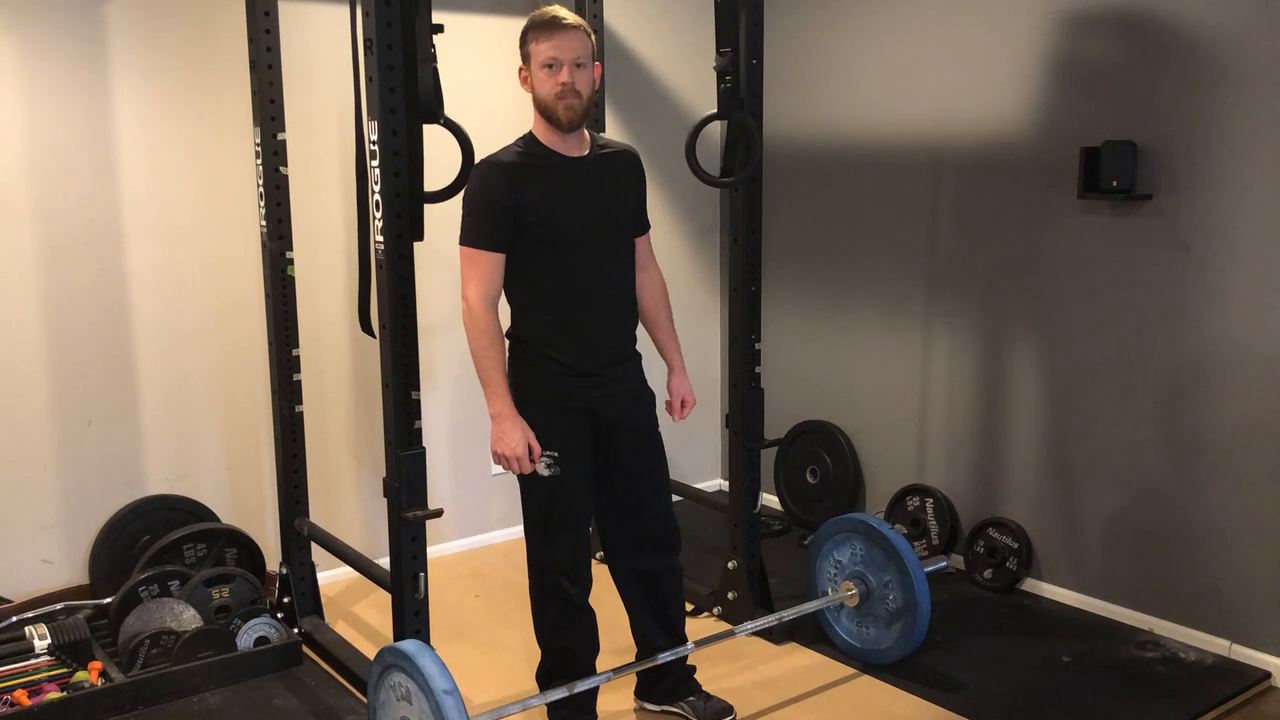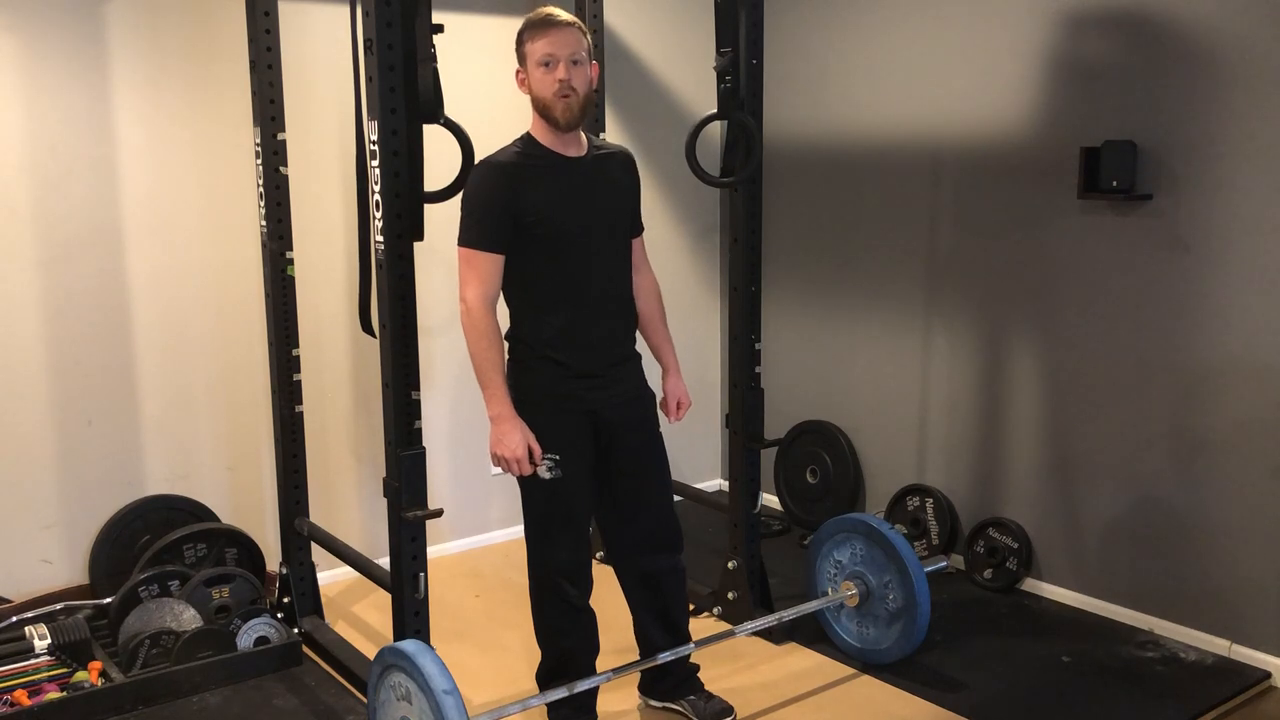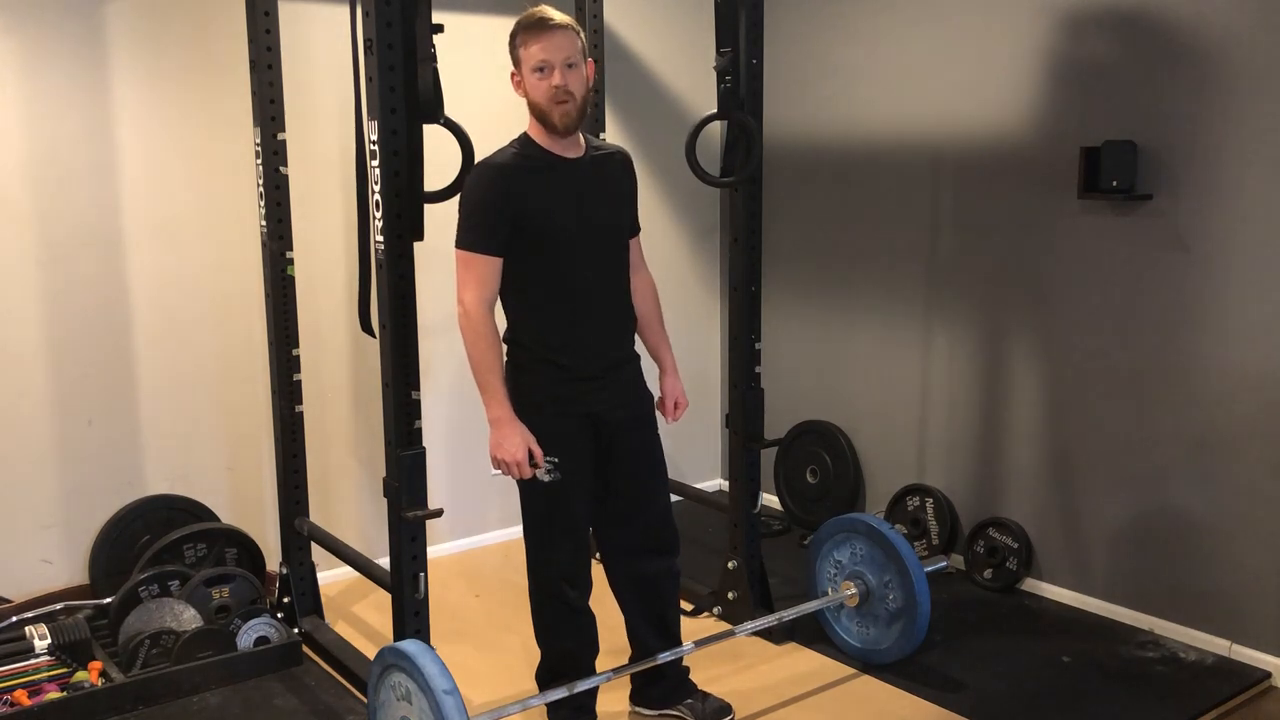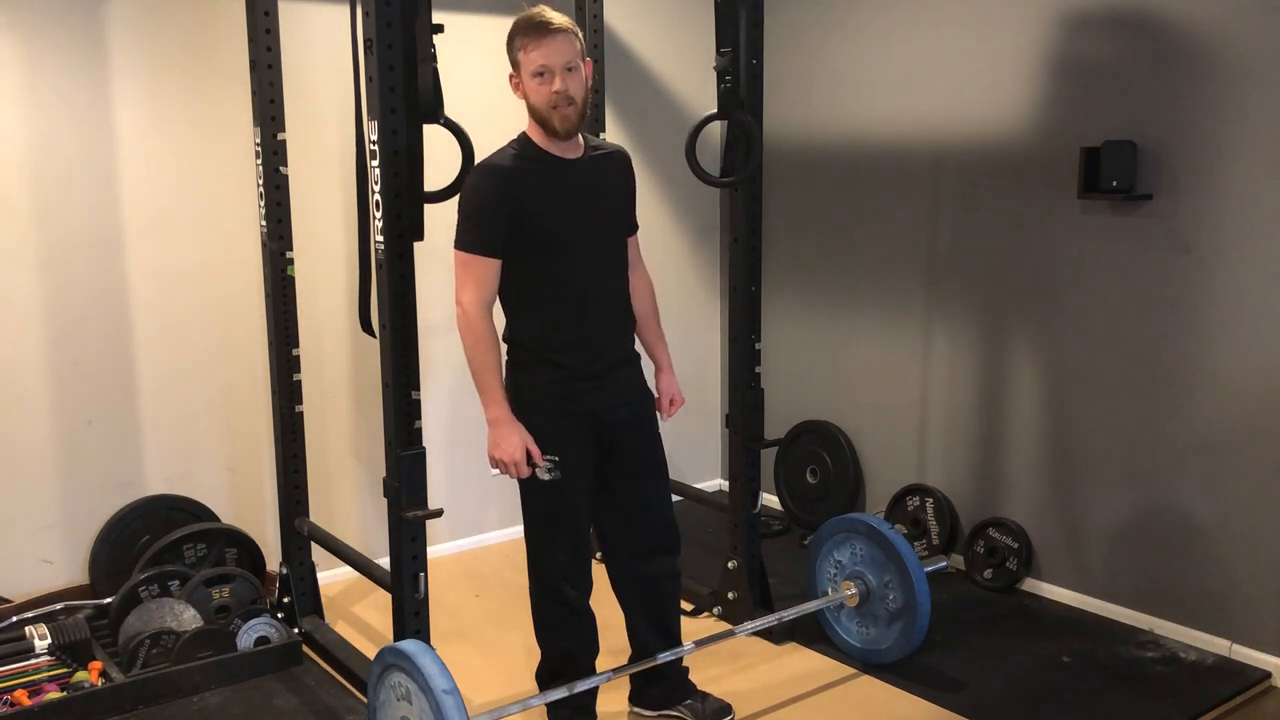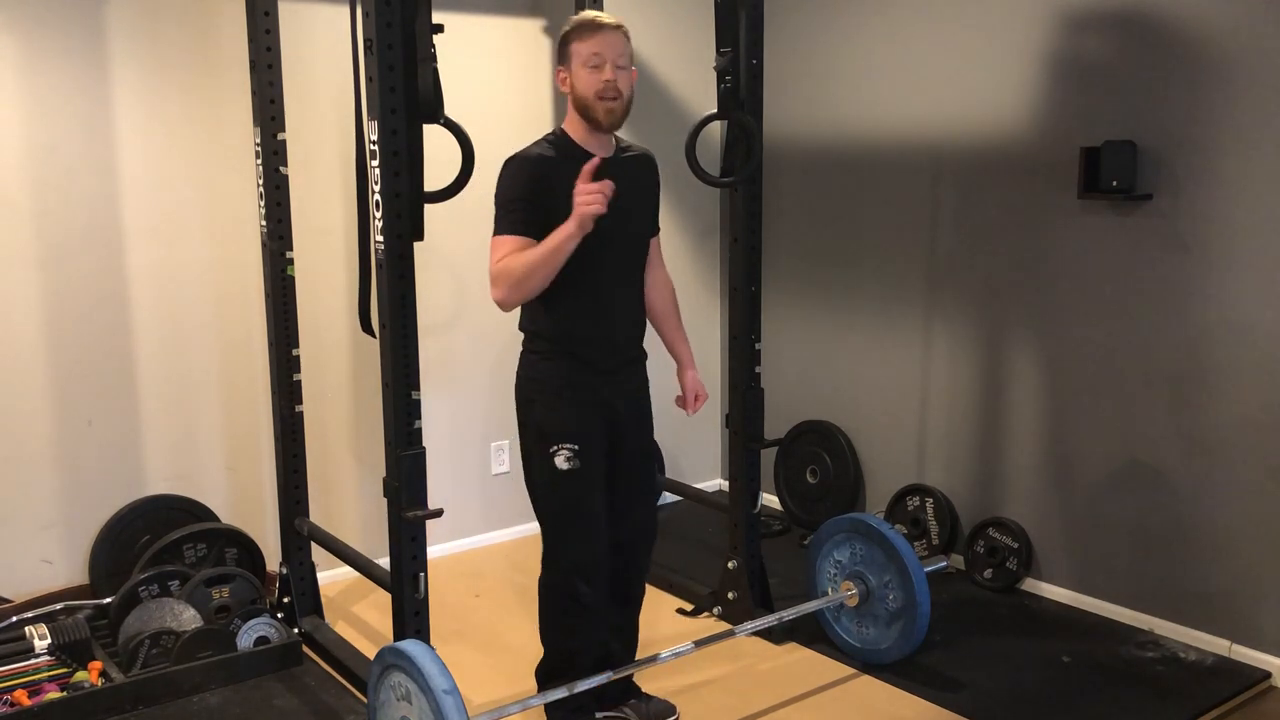
dt=1s
person 1, frame 1
left shoulder: (623, 164)
right shoulder: (502, 176)
right elbow: (479, 299)
left wrist: (675, 365)
right wrist: (503, 412)
left hip: (624, 386)
right hip: (548, 399)
left knee: (651, 537)
right knee: (561, 559)
person 1, frame 2
left shoulder: (618, 166)
right shoulder: (501, 177)
right elbow: (477, 300)
left wrist: (670, 367)
right wrist: (502, 415)
left hip: (624, 386)
right hip: (548, 400)
left knee: (654, 536)
right knee: (562, 560)
person 1, frame 3
left shoulder: (615, 166)
right shoulder: (499, 179)
right elbow: (475, 304)
left wrist: (667, 366)
right wrist: (502, 418)
left hip: (622, 389)
right hip: (548, 403)
left knee: (649, 540)
right knee: (562, 563)
person 1, frame 4
left shoulder: (614, 164)
right shoulder: (498, 179)
right elbow: (473, 304)
left wrist: (663, 363)
right wrist: (500, 418)
left hip: (622, 388)
right hip: (547, 401)
left knee: (650, 539)
right knee: (562, 562)
person 1, frame 5
left shoulder: (641, 167)
right shoulder: (533, 169)
right elbow: (505, 288)
left wrist: (685, 360)
right wrist: (577, 221)
left hip: (626, 380)
right hip: (558, 386)
left knee: (630, 542)
right knee: (575, 553)
